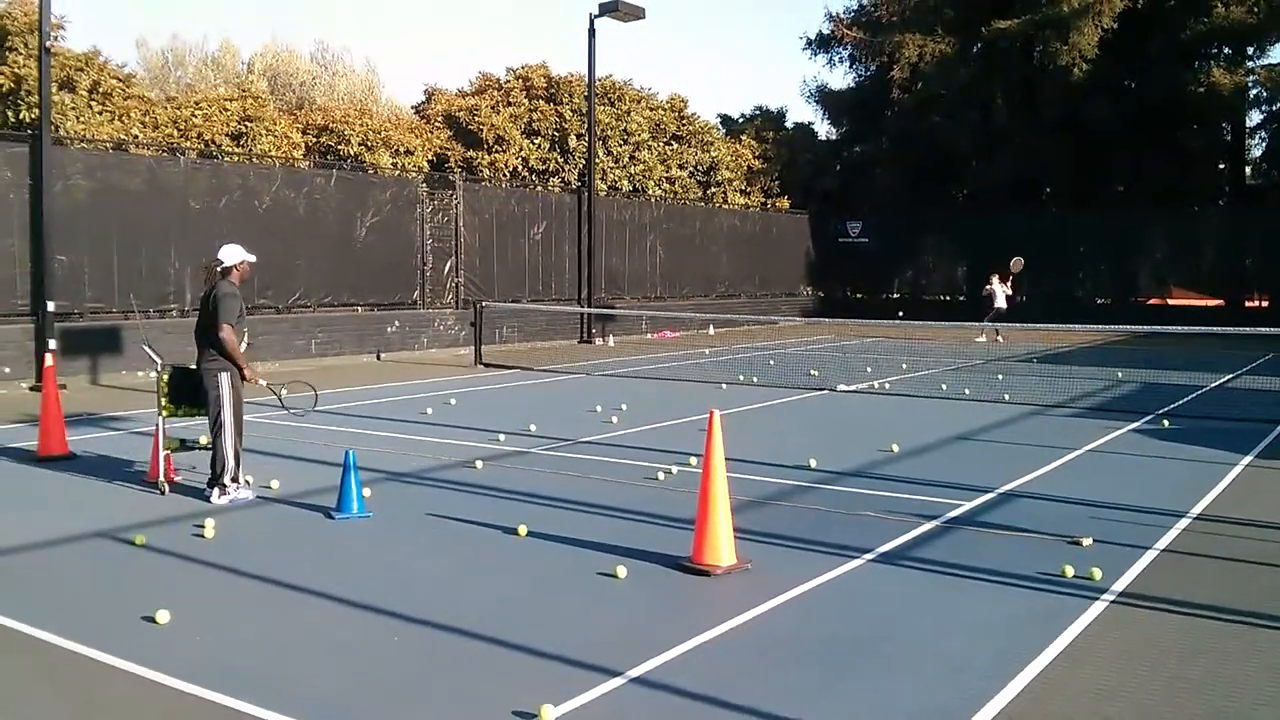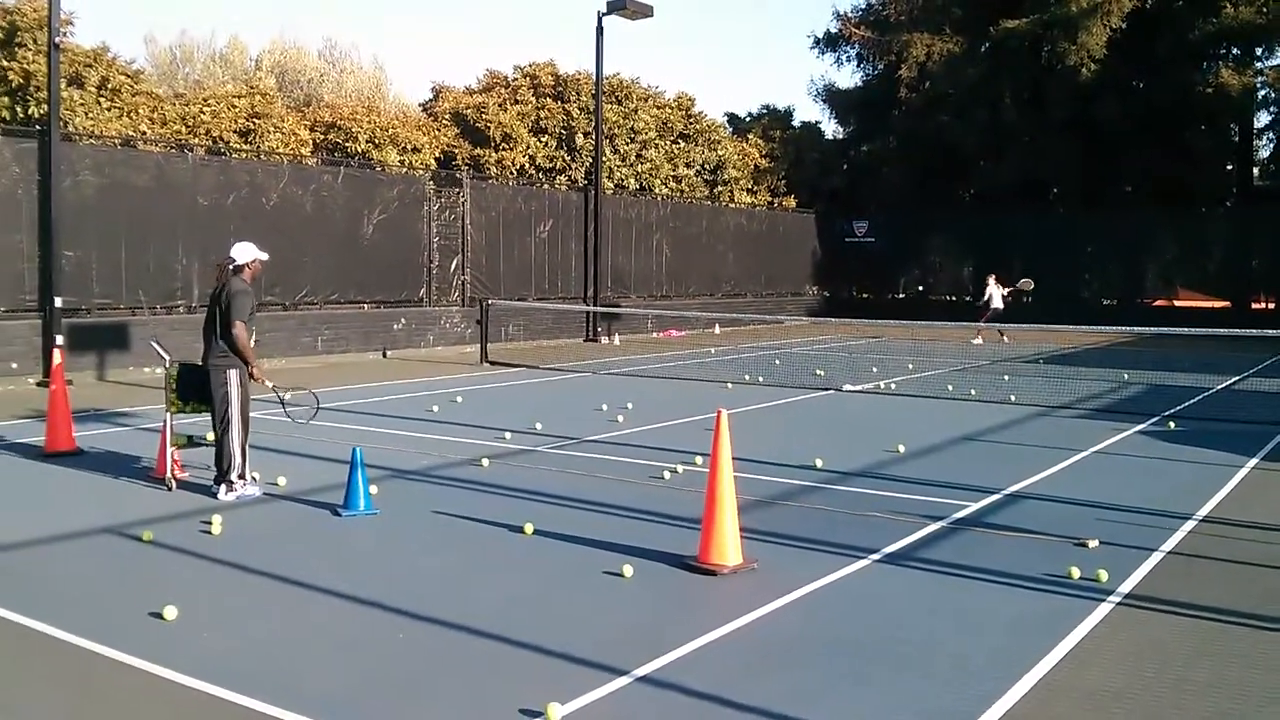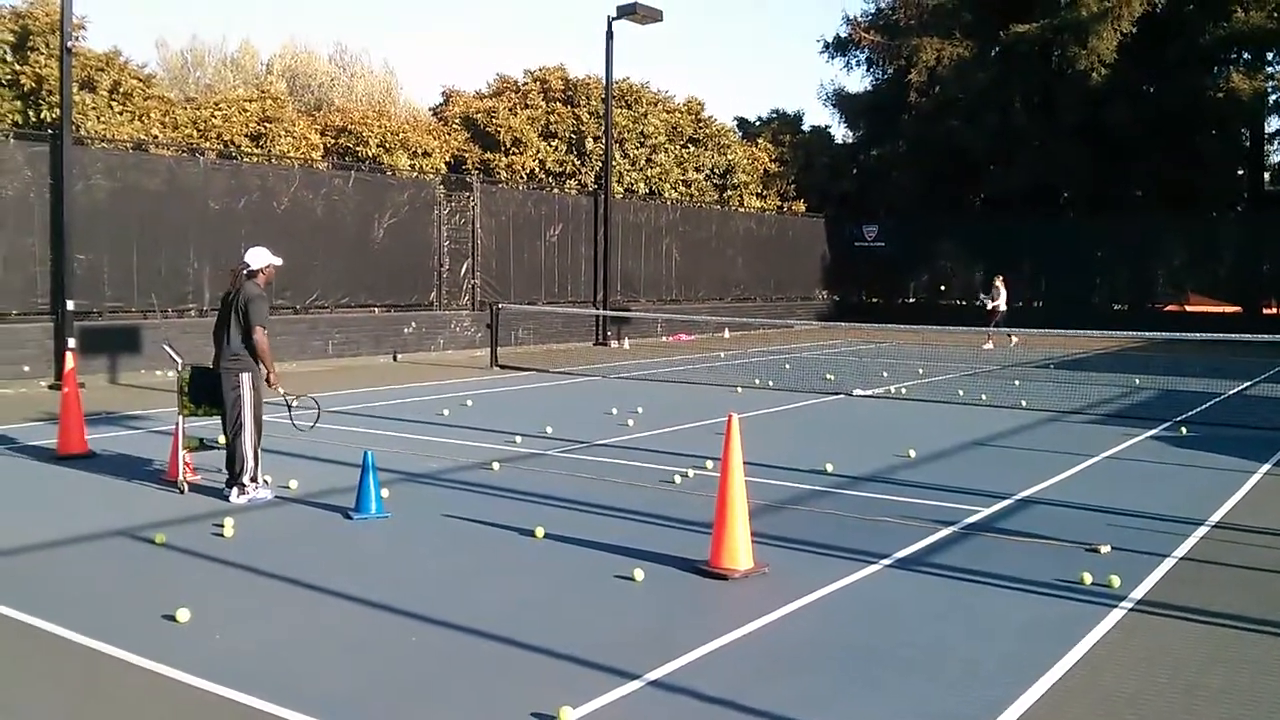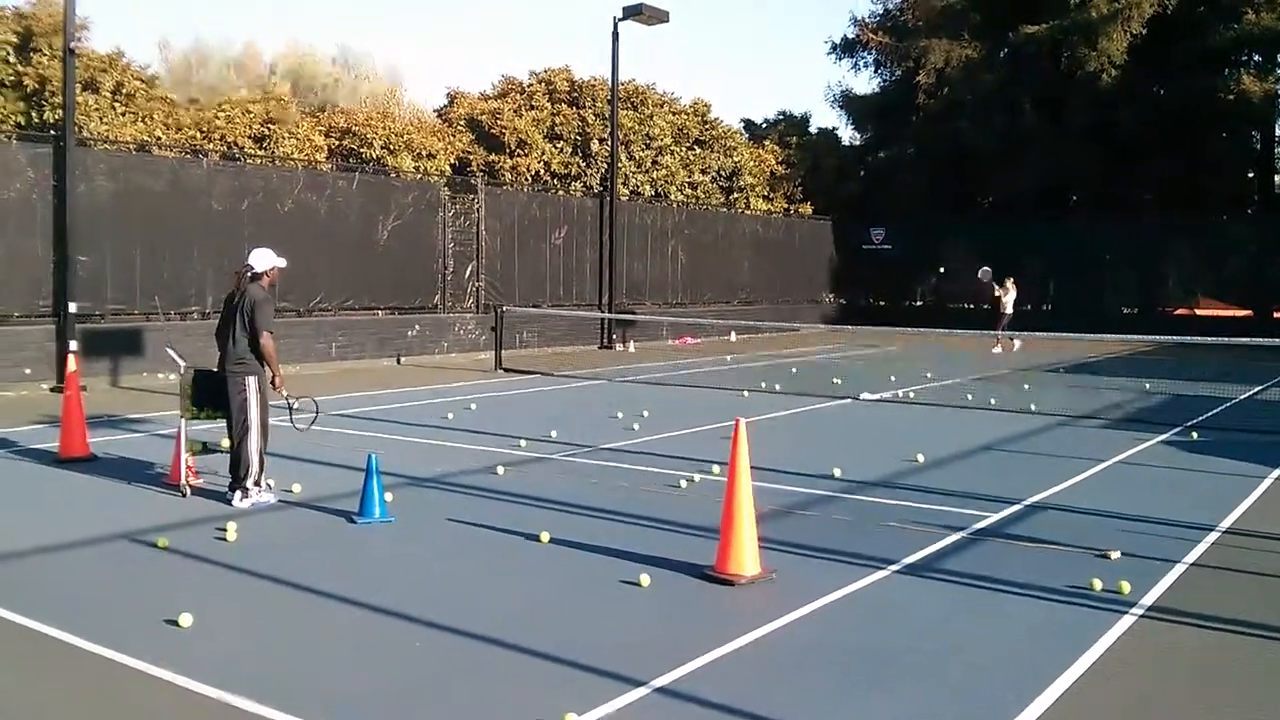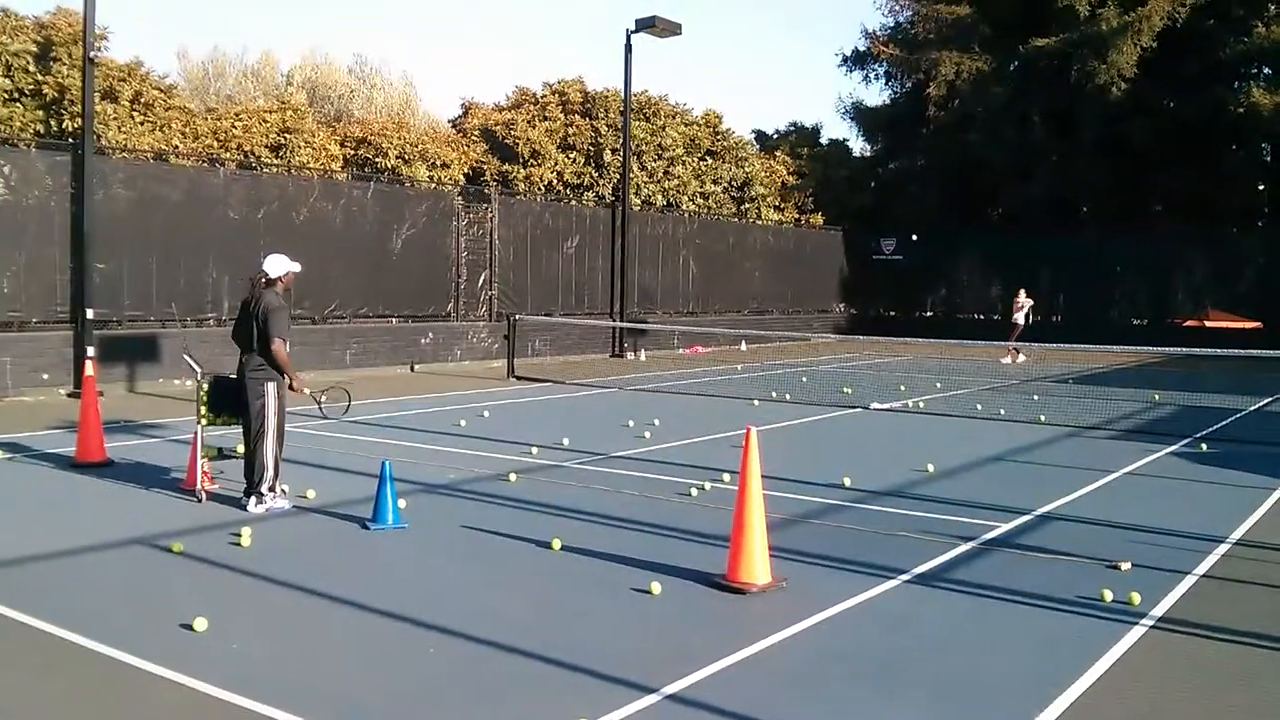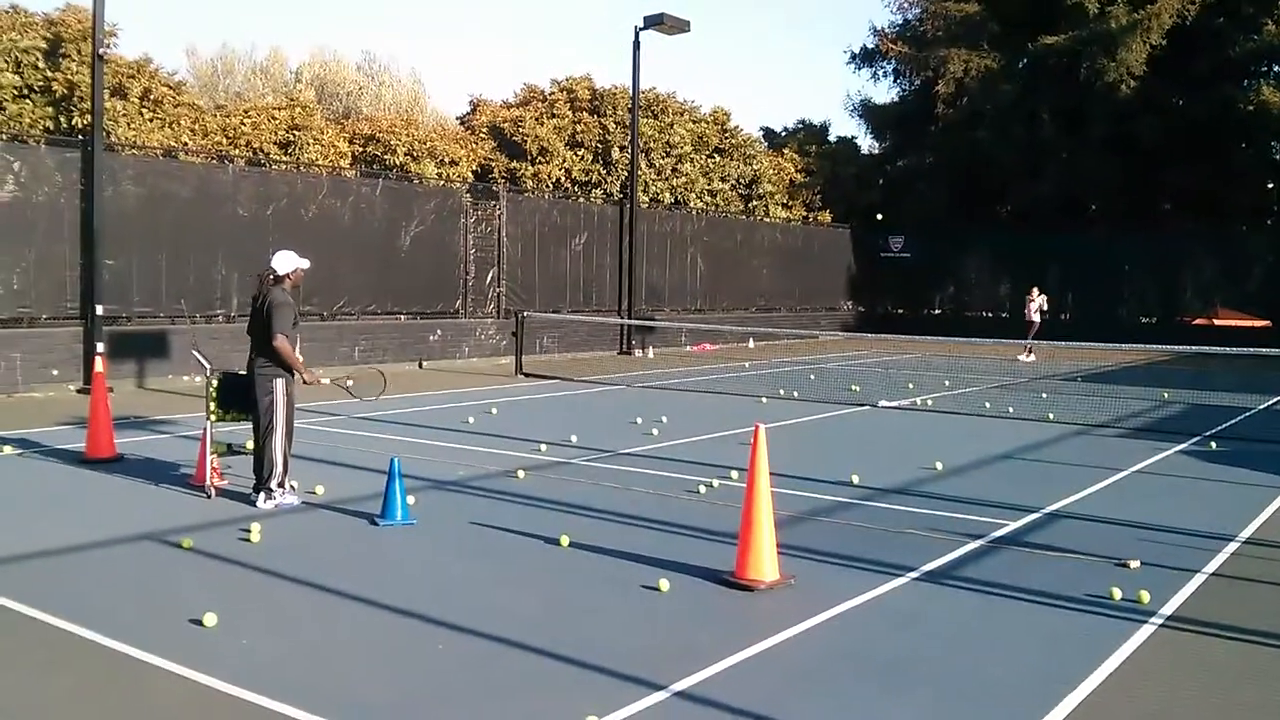
dt=0.2s
person 1, frame 1
left shoulder: (213, 291)
right shoulder: (229, 293)
left elbow: (200, 332)
right elbow: (225, 333)
right wrist: (245, 366)
left hip: (211, 367)
right hip: (223, 369)
left knee: (223, 427)
right knee: (228, 428)
left ankle: (219, 481)
right ankle: (224, 488)
person 1, frame 2
left shoulder: (222, 288)
right shoulder: (242, 291)
left elbow: (208, 328)
right elbow: (238, 331)
right wrist: (254, 364)
left hip: (216, 363)
right hip: (230, 366)
left knee: (226, 424)
right knee: (234, 424)
left ankle: (225, 477)
right ankle: (232, 484)
person 1, frame 3
left shoulder: (232, 293)
right shoulder: (257, 295)
left elbow: (218, 331)
right elbow: (258, 336)
right wrist: (271, 369)
left hip: (225, 366)
right hip: (242, 369)
left knee: (236, 427)
right knee: (247, 428)
left ankle: (237, 480)
right ankle: (244, 486)
person 1, frame 4
left shoulder: (235, 295)
right shoulder: (262, 298)
left elbow: (220, 333)
right elbow: (265, 340)
right wrist: (277, 373)
left hip: (230, 370)
right hip: (248, 372)
left knee: (240, 430)
right knee: (252, 431)
left ankle: (239, 484)
right ankle: (247, 491)
person 1, frame 5
left shoulder: (251, 300)
right shoulder: (276, 305)
left elbow: (237, 335)
right elbow: (276, 346)
right wrist: (293, 376)
left hip: (249, 375)
right hip: (266, 378)
left knee: (255, 435)
right knee: (268, 437)
left ankle: (254, 490)
right ankle: (262, 496)
person 1, frame 6
left shoulder: (264, 296)
right shoulder: (282, 301)
right elbow: (279, 342)
right wrist: (302, 370)
left hip: (261, 371)
right hip: (275, 374)
left knee: (266, 431)
right knee: (277, 433)
left ankle: (263, 485)
right ankle: (272, 492)
